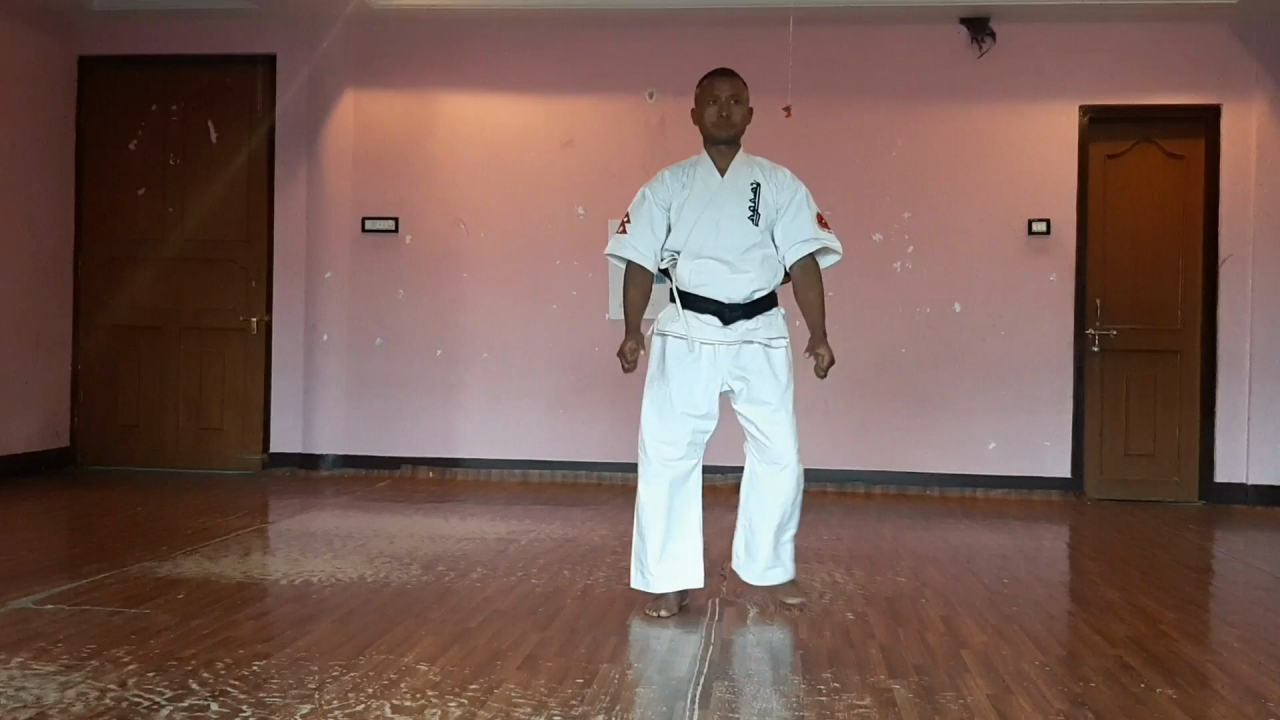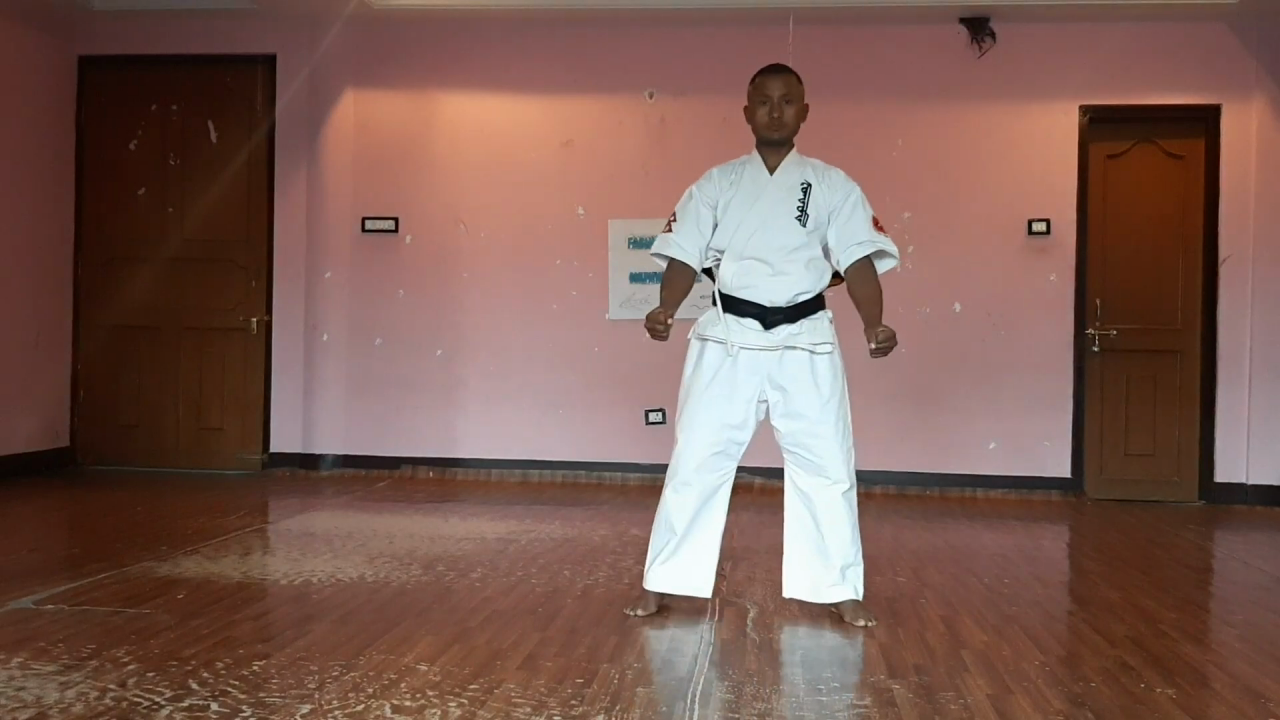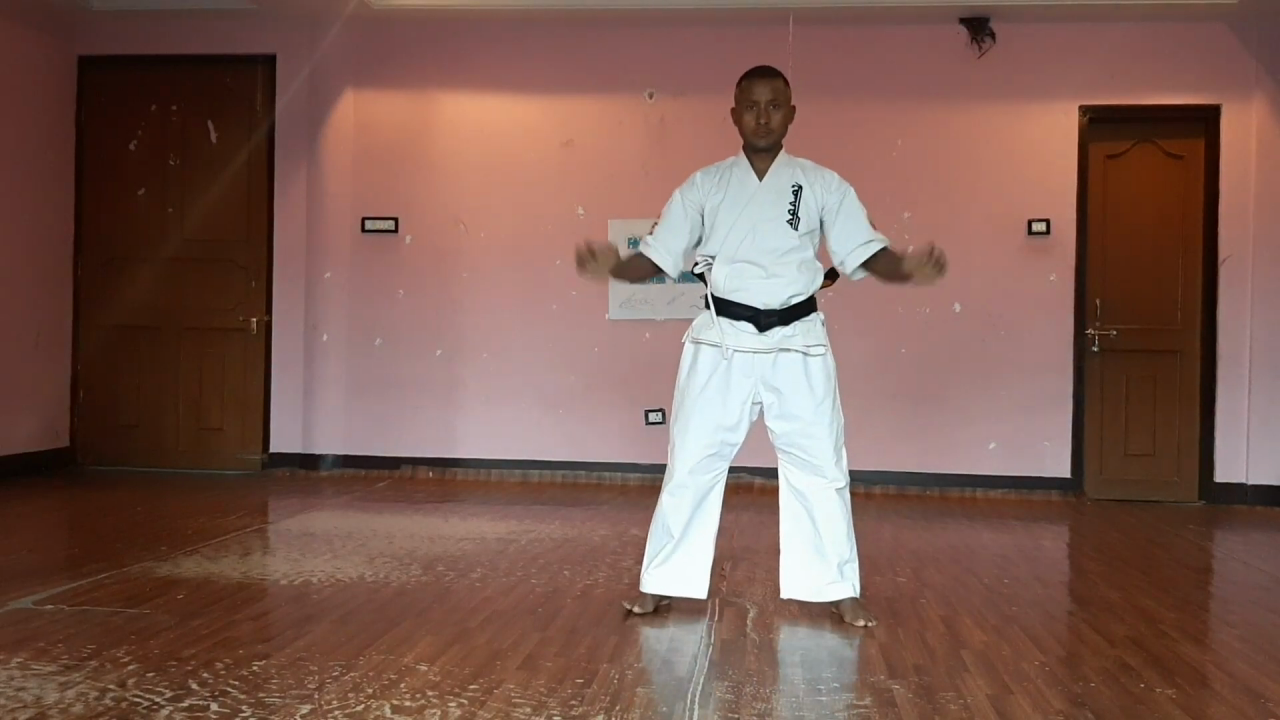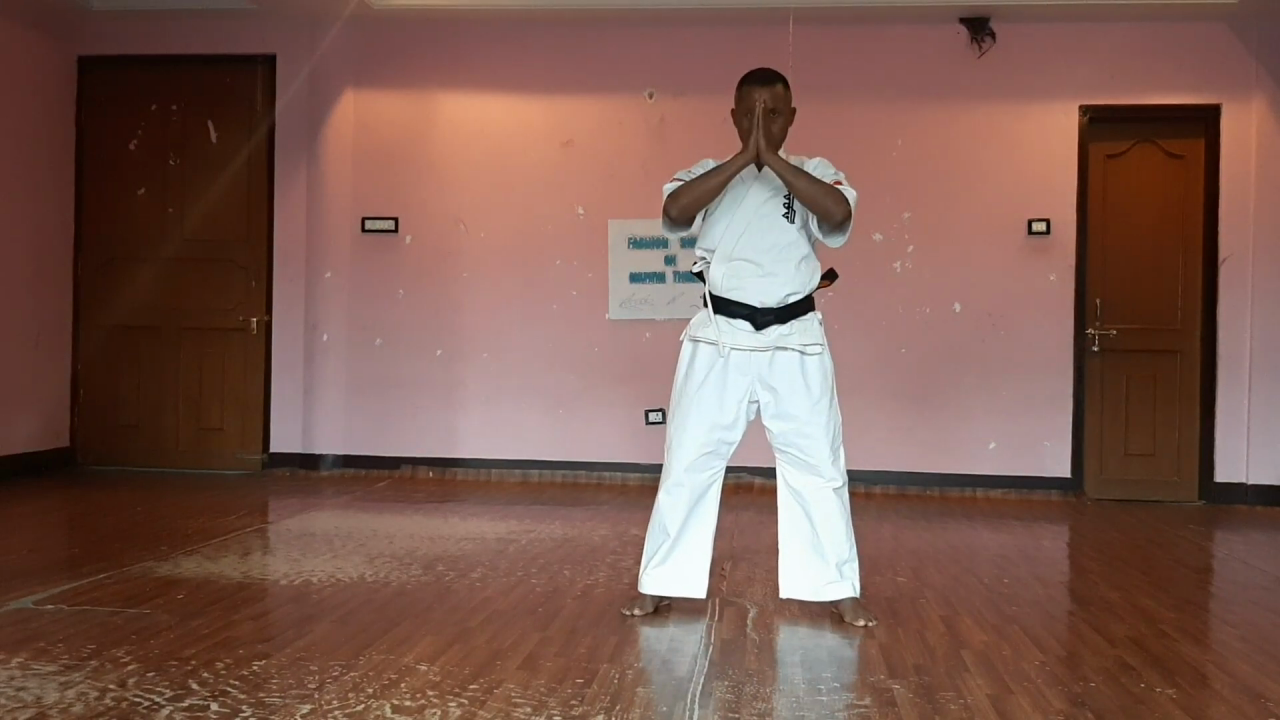
dt=0.7s
person 1, frame 1
left shoulder: (779, 184)
right shoulder: (667, 185)
left elbow: (803, 261)
right elbow: (639, 261)
left wrist: (818, 335)
right wrist: (633, 330)
left hip: (760, 334)
right hip: (687, 333)
left knee: (778, 456)
right knee: (668, 456)
left ankle: (772, 569)
right ankle: (668, 580)
person 1, frame 2
left shoulder: (832, 184)
right shoulder: (716, 183)
left elbow: (857, 260)
right elbow: (684, 256)
left wrist: (874, 324)
right wrist: (665, 309)
left hip: (805, 340)
right hip: (727, 338)
left knee: (827, 466)
right knee: (698, 461)
left ankle: (841, 590)
right ankle: (661, 582)
person 1, frame 3
left shoulder: (821, 184)
right shoulder: (705, 184)
left elbow: (862, 256)
right elbow: (661, 255)
left wrist: (904, 267)
right wrist: (617, 267)
left hip: (797, 340)
right hip: (721, 340)
left knee: (820, 467)
right knee: (692, 464)
left ankle: (840, 590)
right ankle: (660, 583)
person 1, frame 4
left shoulder: (814, 173)
right shoulder: (709, 174)
left elbow: (838, 218)
right elbow: (674, 212)
left wrist: (773, 159)
right wrist: (744, 157)
left hip: (794, 339)
right hip: (719, 337)
left knee: (818, 465)
right knee: (688, 462)
left ankle: (839, 589)
right ankle: (658, 584)
